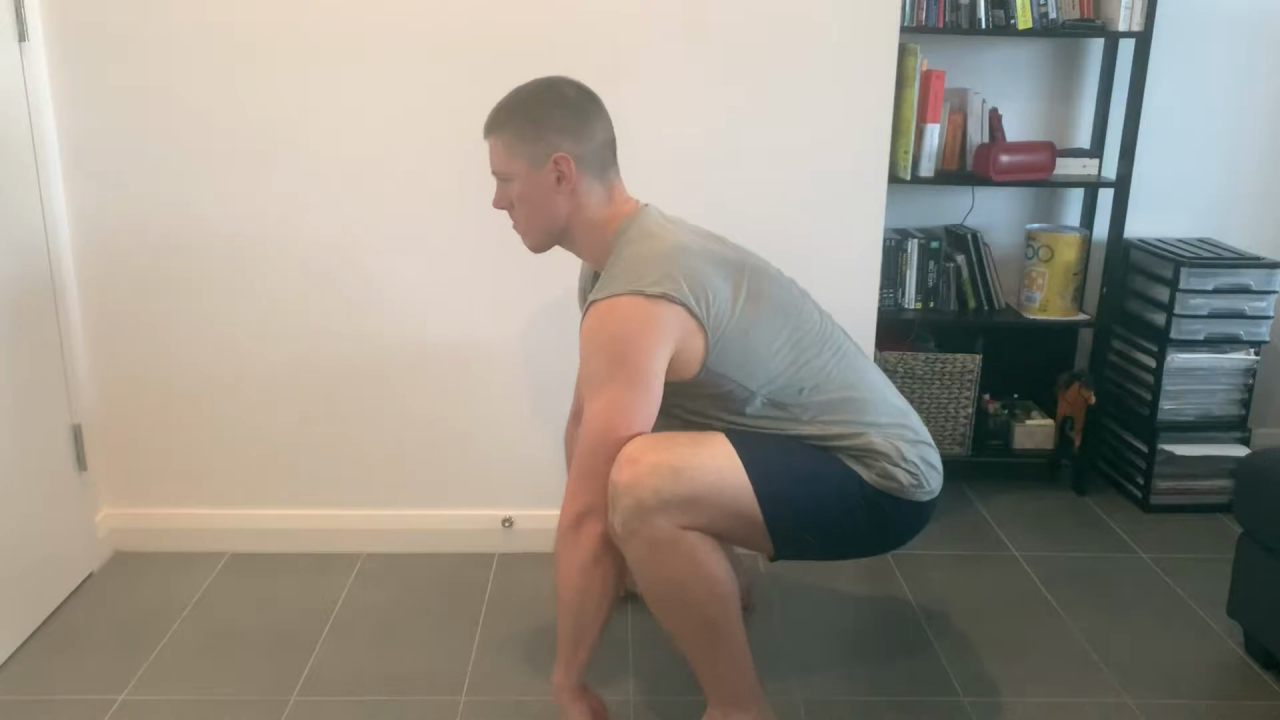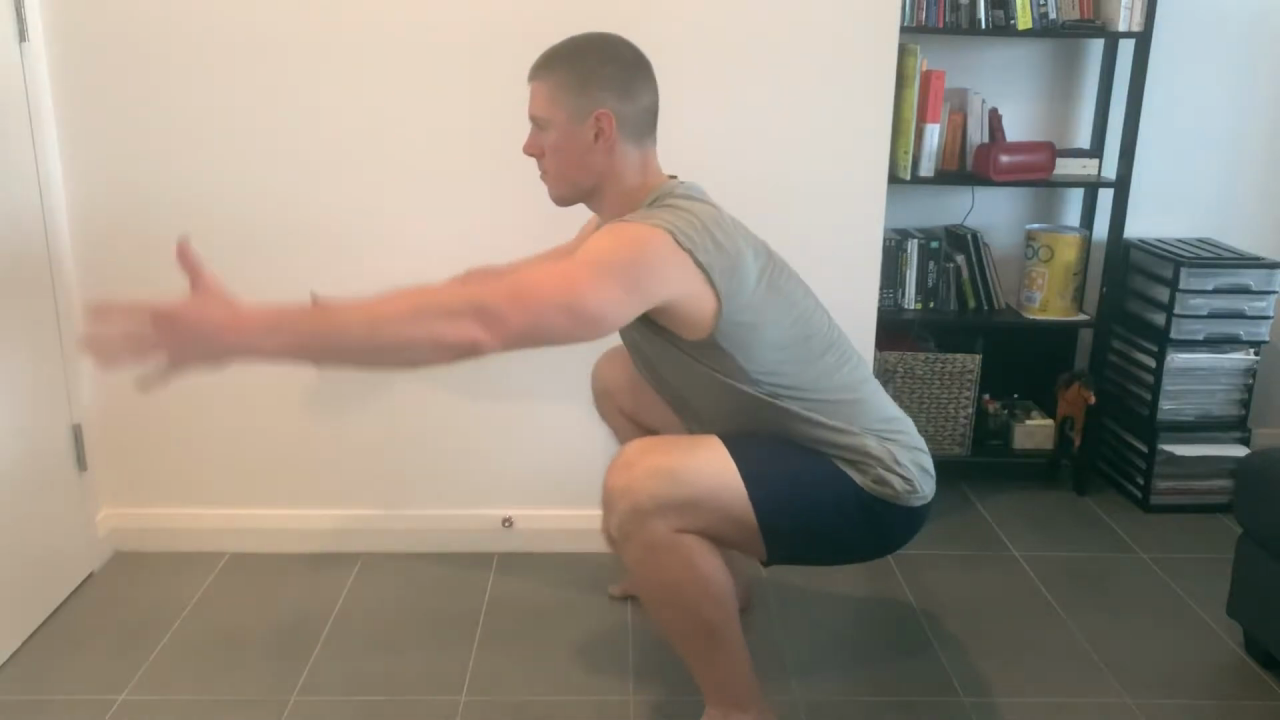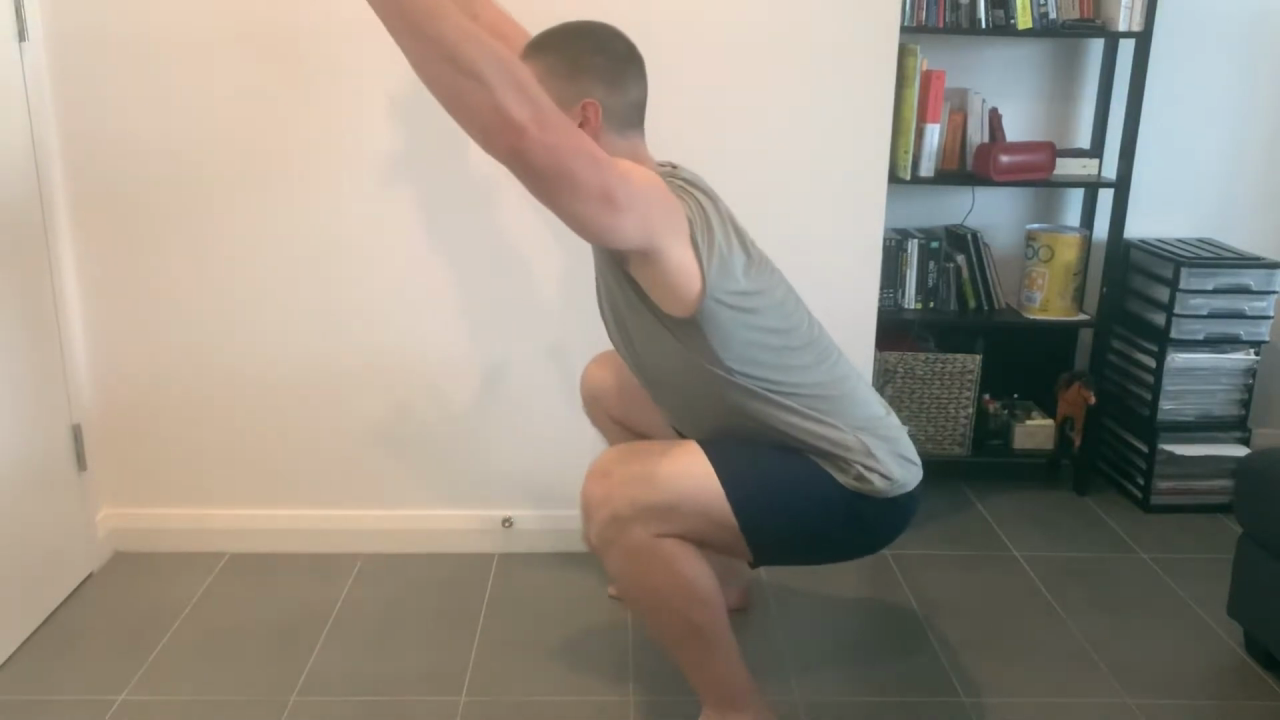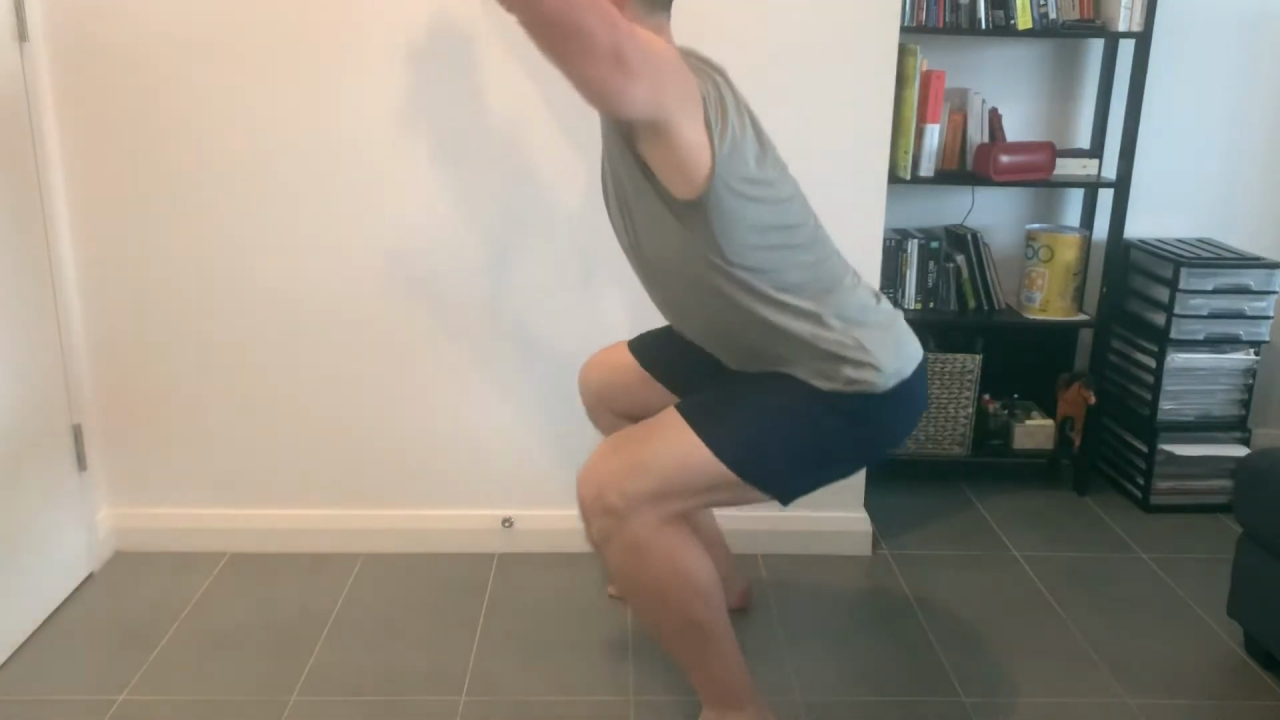
dt=0.5s
person 1, frame 1
left shoulder: (632, 303)
right shoulder: (634, 248)
left elbow: (589, 510)
right elbow: (584, 421)
left hip: (880, 484)
right hip: (829, 444)
left knee: (641, 483)
right ankle: (701, 580)
person 1, frame 2
left shoulder: (651, 248)
right shoulder: (643, 219)
left elbow: (467, 323)
right elbow: (488, 291)
left wrist: (245, 332)
right wrist: (345, 321)
left hip: (873, 489)
right hip: (822, 452)
left knee: (640, 486)
right knee: (618, 380)
right ankle: (706, 573)
person 1, frame 3
left shoulder: (647, 210)
right shoulder: (645, 193)
left elbow: (514, 123)
right elbow: (517, 60)
left hip: (859, 487)
right hip: (813, 444)
left knee: (617, 495)
right knee: (608, 385)
right ankle: (714, 572)
person 1, frame 4
left shoulder: (654, 83)
right shoulder: (650, 91)
left hip: (856, 390)
right hip: (786, 349)
left knee: (613, 491)
right knee: (608, 384)
right ankle: (714, 578)
